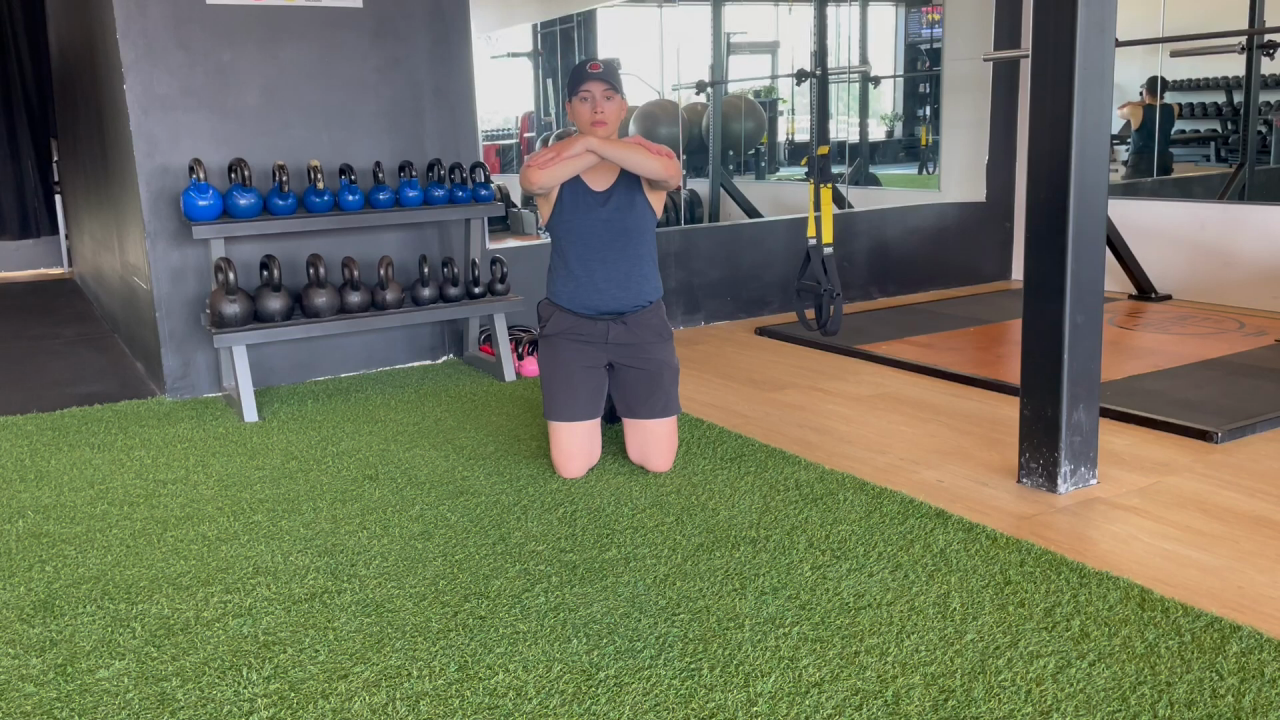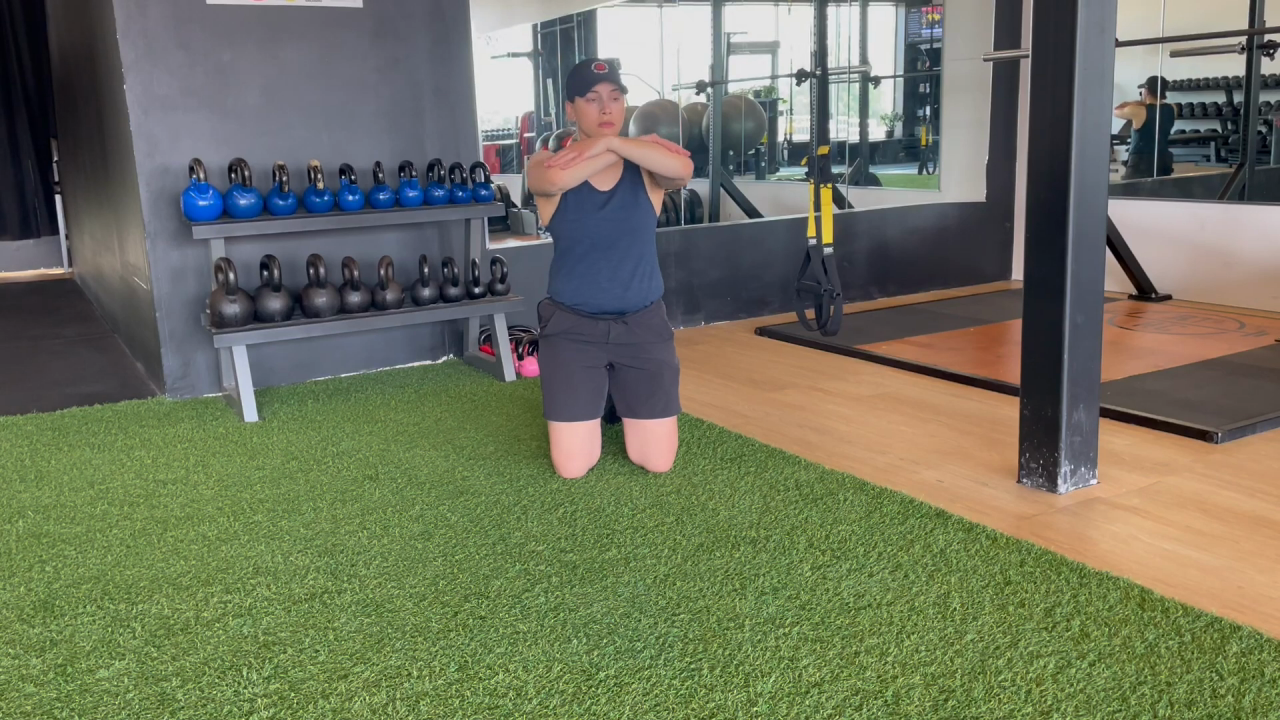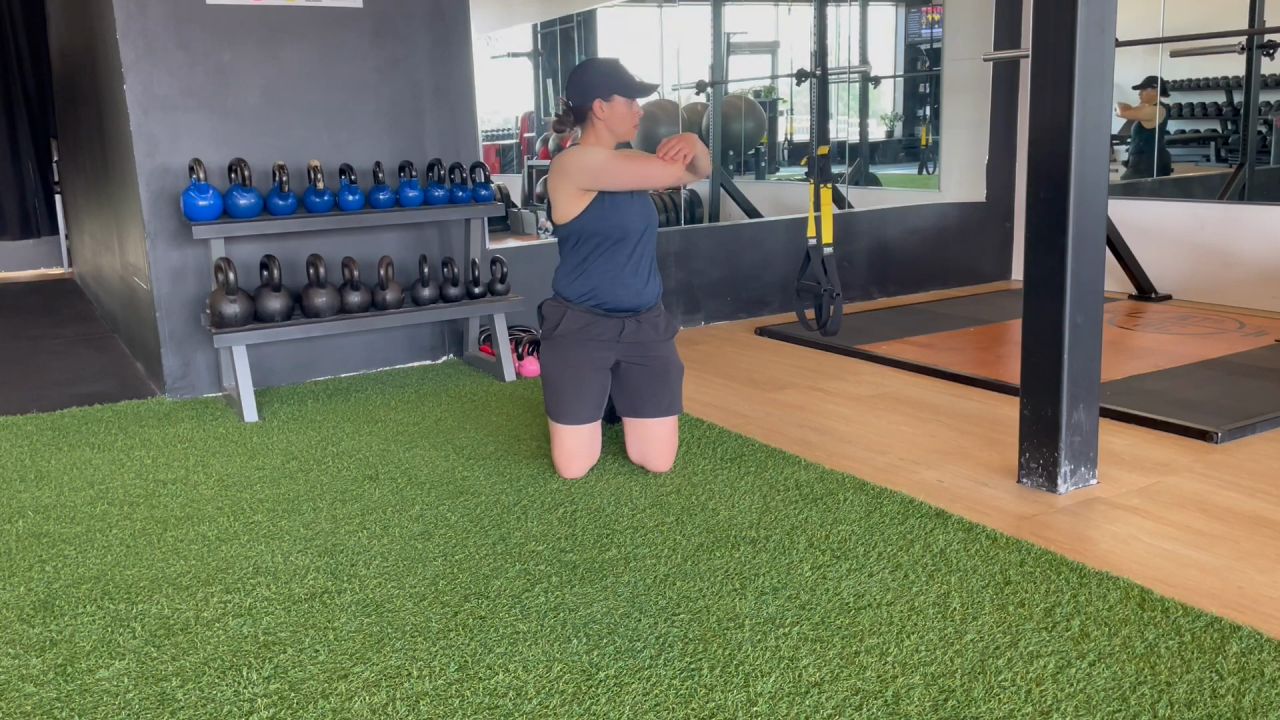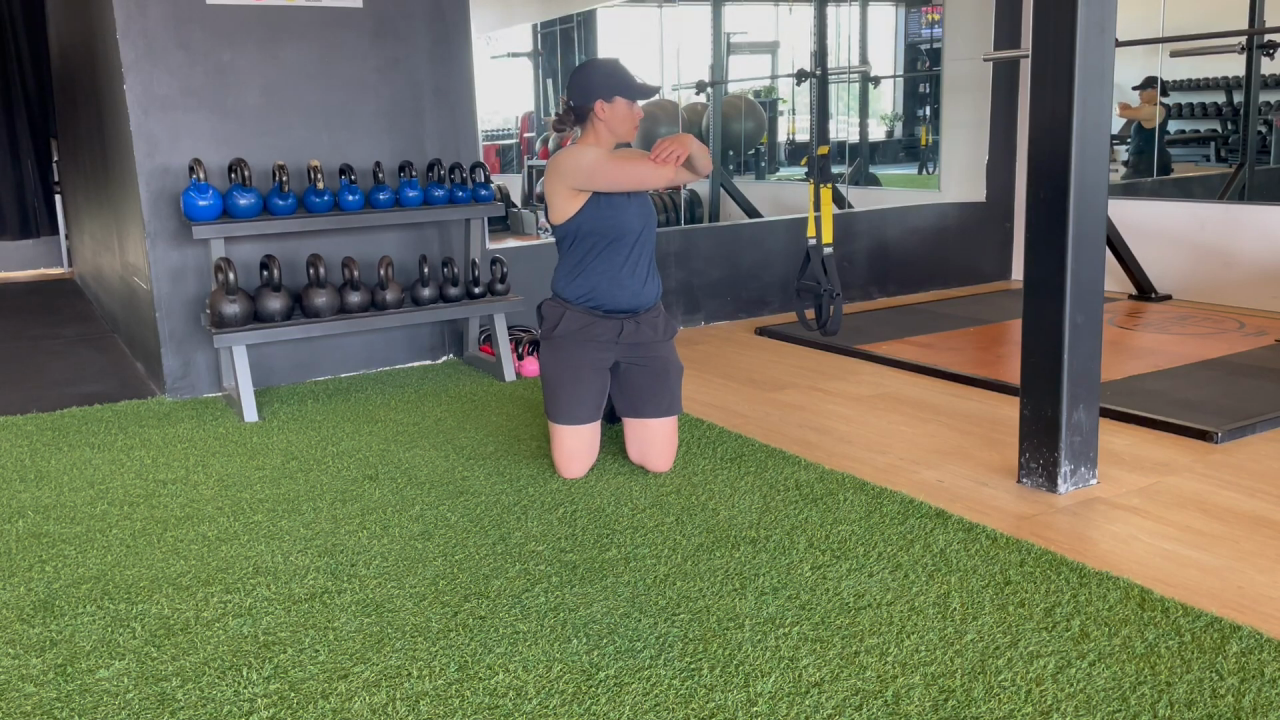
dt=0.7s
person 1, frame 1
left shoulder: (648, 166)
right shoulder: (552, 165)
left elbow: (668, 170)
right elbow: (534, 178)
left wrist: (592, 143)
right wrist: (616, 147)
left hip: (641, 326)
right hip: (571, 329)
left knee: (657, 464)
right knee: (571, 468)
left ankle: (620, 397)
right ankle: (596, 401)
person 1, frame 2
left shoulder: (645, 167)
right shoulder: (549, 163)
left elbow: (683, 168)
right elbow: (560, 178)
left wrist: (611, 143)
right wrist: (631, 147)
left hip: (643, 326)
right hip: (572, 328)
left knee: (657, 463)
right knee: (572, 468)
left ankle: (619, 397)
right ankle: (595, 401)
person 1, frame 3
left shoulder: (628, 163)
right shoulder: (574, 163)
left elbow: (699, 170)
right elbow: (667, 170)
left wrist: (691, 141)
right wrist: (680, 147)
left hip: (646, 325)
right hip: (580, 328)
left knee: (658, 464)
right knee: (574, 469)
left ankle: (618, 398)
right ankle: (597, 402)
person 1, frame 4
left shoulder: (628, 162)
right shoulder: (569, 163)
left elbow: (701, 169)
right elbow: (659, 173)
left wrist: (687, 141)
right wrist: (673, 149)
left hip: (646, 327)
right hip: (579, 329)
left knee: (658, 463)
right knee: (573, 468)
left ankle: (618, 398)
right ankle: (597, 403)
